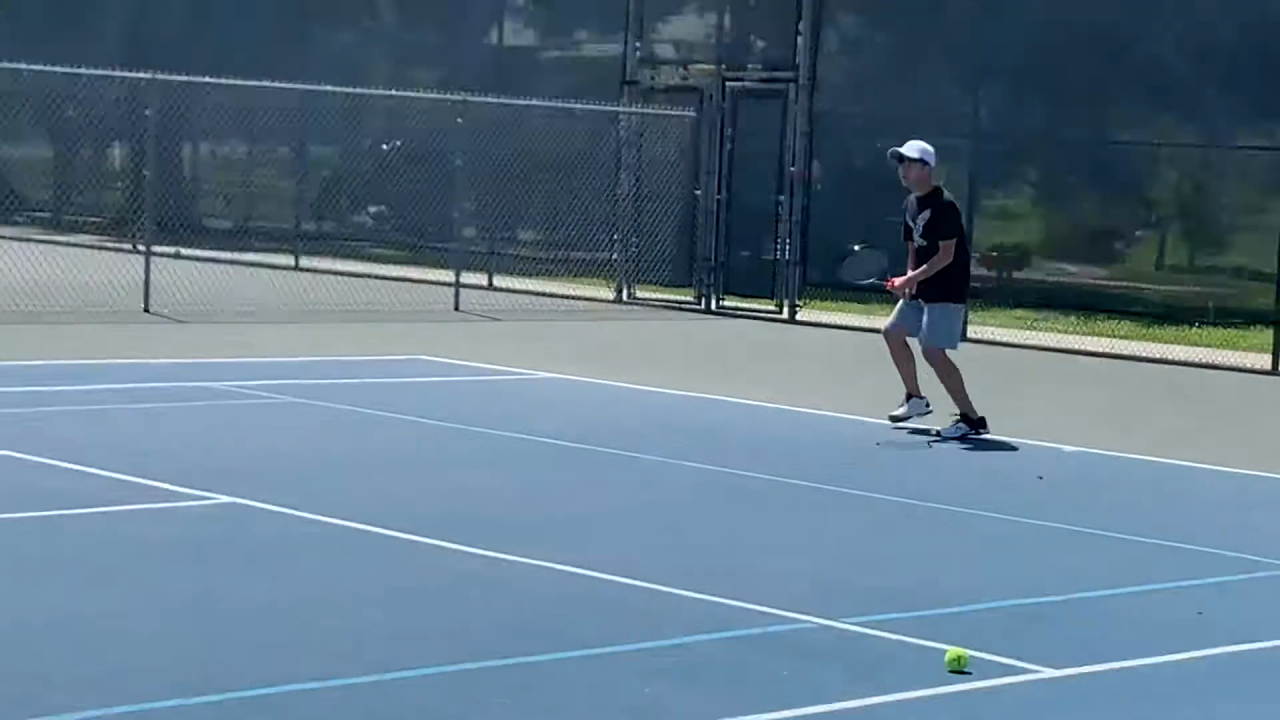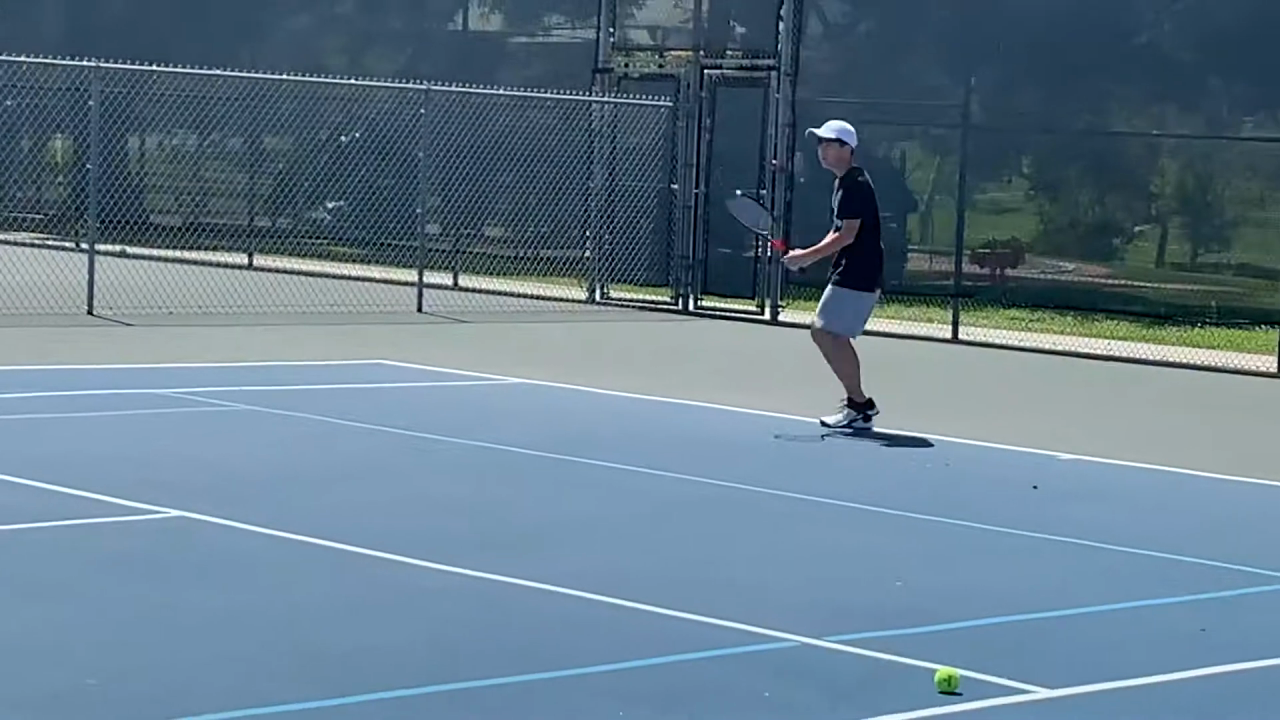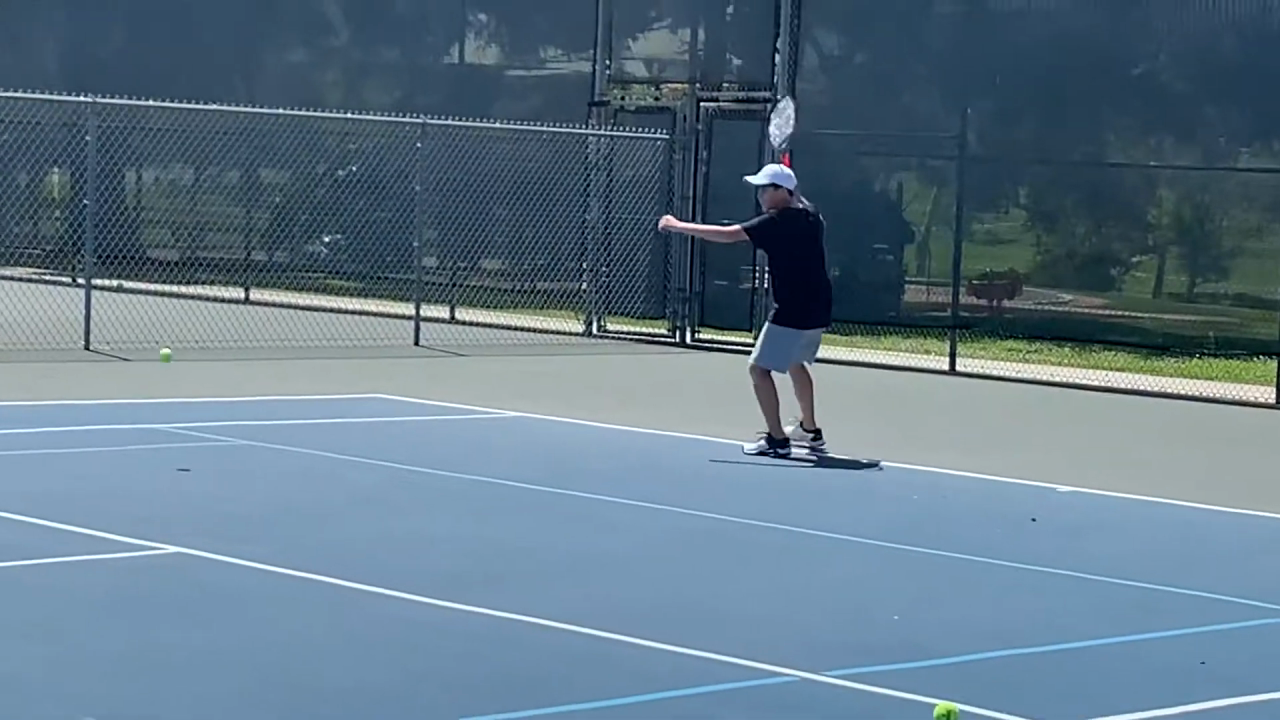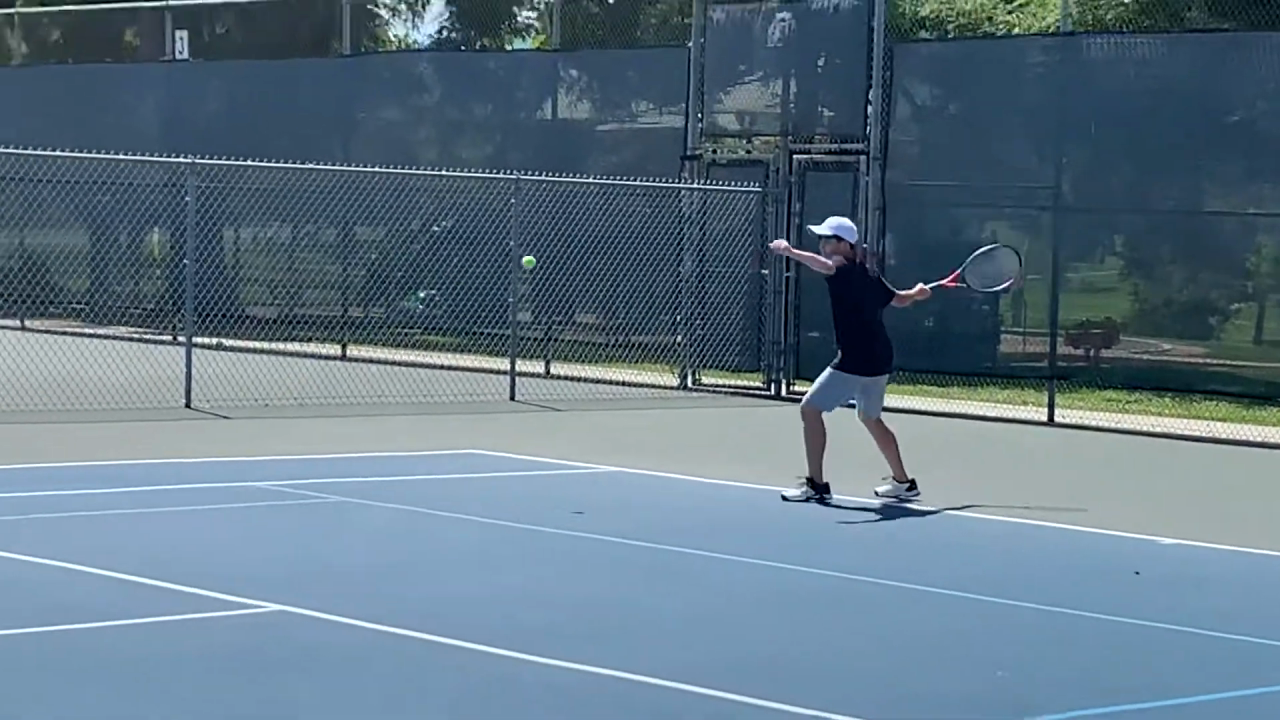
dt=0.4s
person 1, frame 1
left shoulder: (944, 206)
right shoulder: (911, 203)
left elbow: (946, 256)
left wrist: (910, 279)
right wrist: (910, 281)
left hip: (947, 290)
right hip: (923, 287)
left knee: (932, 351)
right knee: (892, 332)
left ankle: (972, 419)
right ankle: (915, 398)
person 1, frame 2
left shoulder: (855, 184)
right shoulder: (844, 182)
left elbow: (847, 235)
left wrist: (807, 254)
right wrist: (809, 255)
left hip: (858, 275)
right hip: (850, 272)
left knee: (823, 333)
right knee: (838, 338)
left ankle: (858, 401)
right ankle: (857, 407)
person 1, frame 3
left shoulder: (773, 221)
right shoulder: (809, 213)
left elbow: (726, 234)
left wrist: (677, 225)
right wrist: (795, 191)
left hip: (792, 312)
right hip: (820, 312)
left knee: (759, 369)
right knee: (795, 362)
left ankle: (776, 439)
right ankle: (809, 429)
person 1, frame 4
left shoulder: (844, 268)
right shoulder: (867, 275)
left elbow: (823, 266)
right elbow: (898, 299)
left wrist: (789, 250)
right wrist: (918, 292)
left hip: (855, 361)
right hip: (878, 361)
left knee: (810, 409)
right knee: (871, 419)
left ankle: (816, 484)
right ankle: (903, 482)
